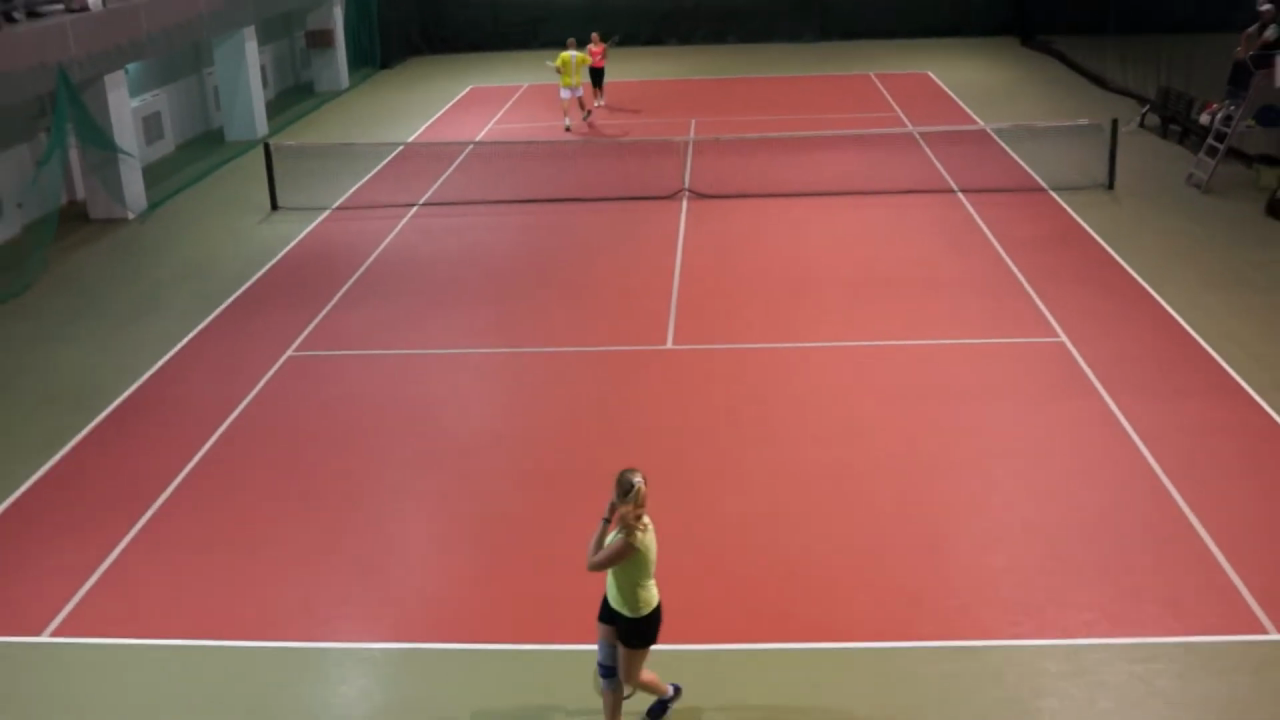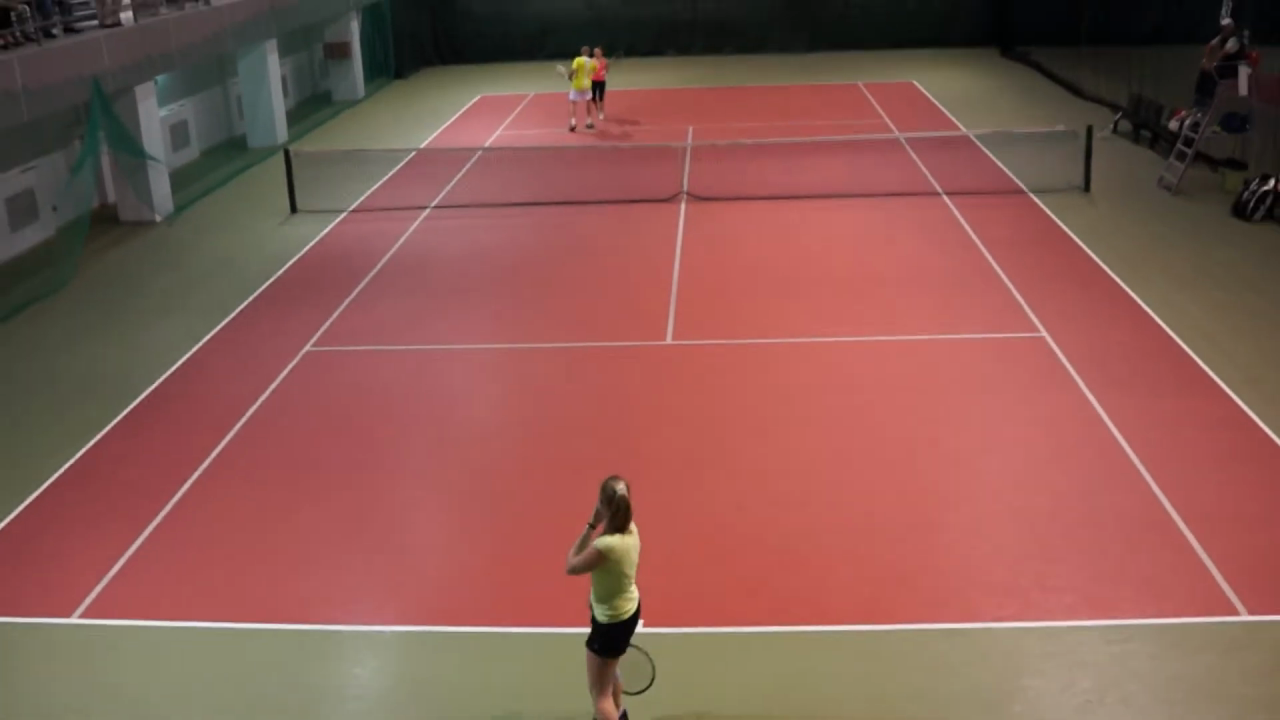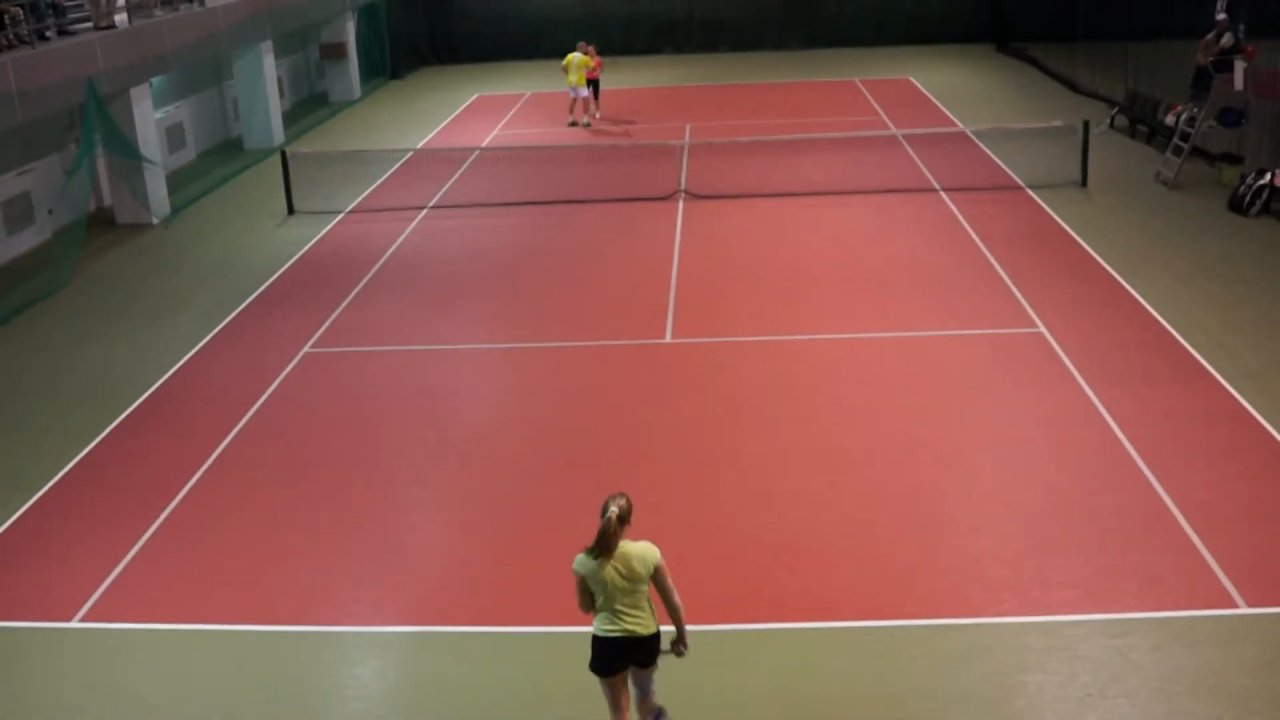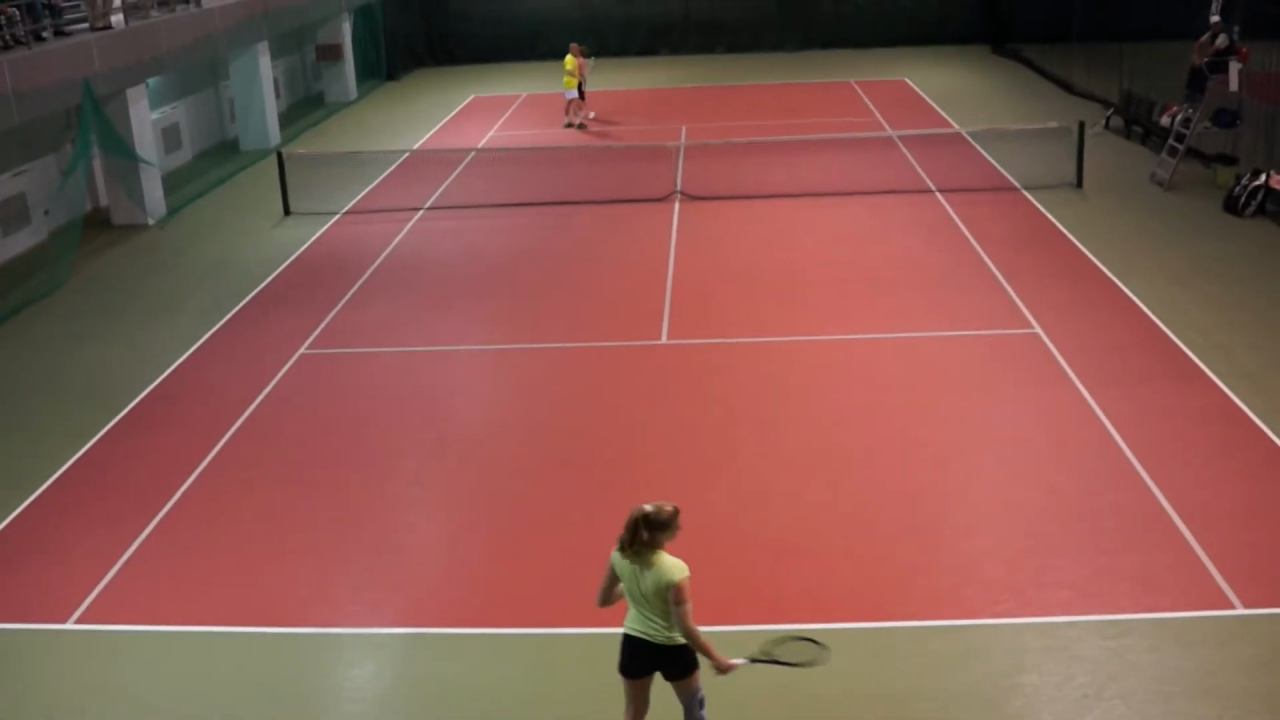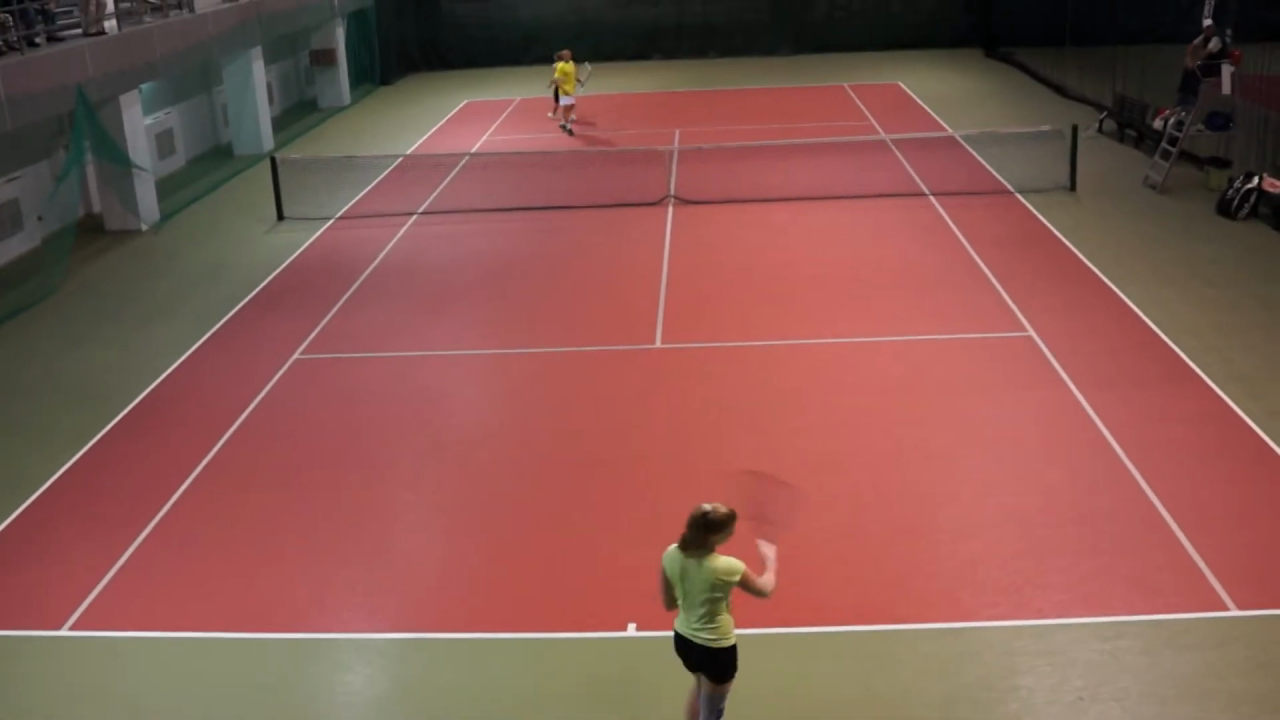
dt=0.4s
person 1, frame 1
left shoulder: (634, 535)
right shoulder: (632, 522)
left elbow: (593, 563)
left wrist: (606, 519)
left hip: (639, 615)
right hip: (614, 603)
left knee: (630, 677)
right knee: (606, 669)
left ankle: (668, 693)
person 1, frame 2
left shoulder: (608, 544)
right shoulder: (628, 529)
left elbow: (572, 566)
left wrist: (590, 526)
left hip: (613, 621)
right hip: (624, 610)
left knee: (599, 692)
right knee: (607, 670)
person 1, frame 3
left shoulder: (584, 562)
right shoulder: (648, 552)
left elbow: (586, 608)
right elbow: (673, 603)
right wrist: (681, 636)
left hip: (608, 641)
right hip: (647, 636)
right knee: (645, 687)
person 1, frame 4
left shoulder: (620, 555)
right shoulder: (674, 569)
left elbow: (603, 600)
right elbow: (686, 629)
right wrist: (716, 658)
left hip: (634, 643)
right hip: (672, 648)
person 1, frame 5
left shoulder: (671, 554)
right shoulder: (729, 567)
left elbow: (669, 603)
right elbow: (765, 589)
right wrist: (770, 558)
left hip: (683, 638)
right hip: (716, 648)
left knee: (700, 689)
